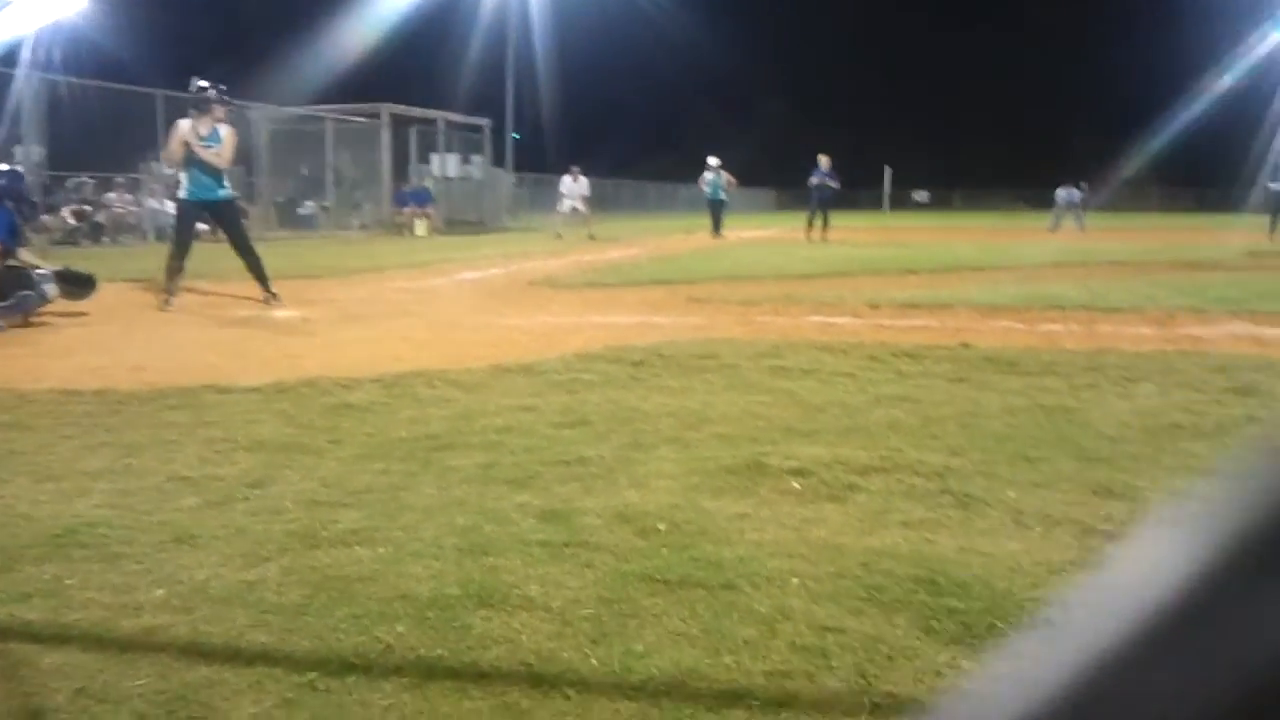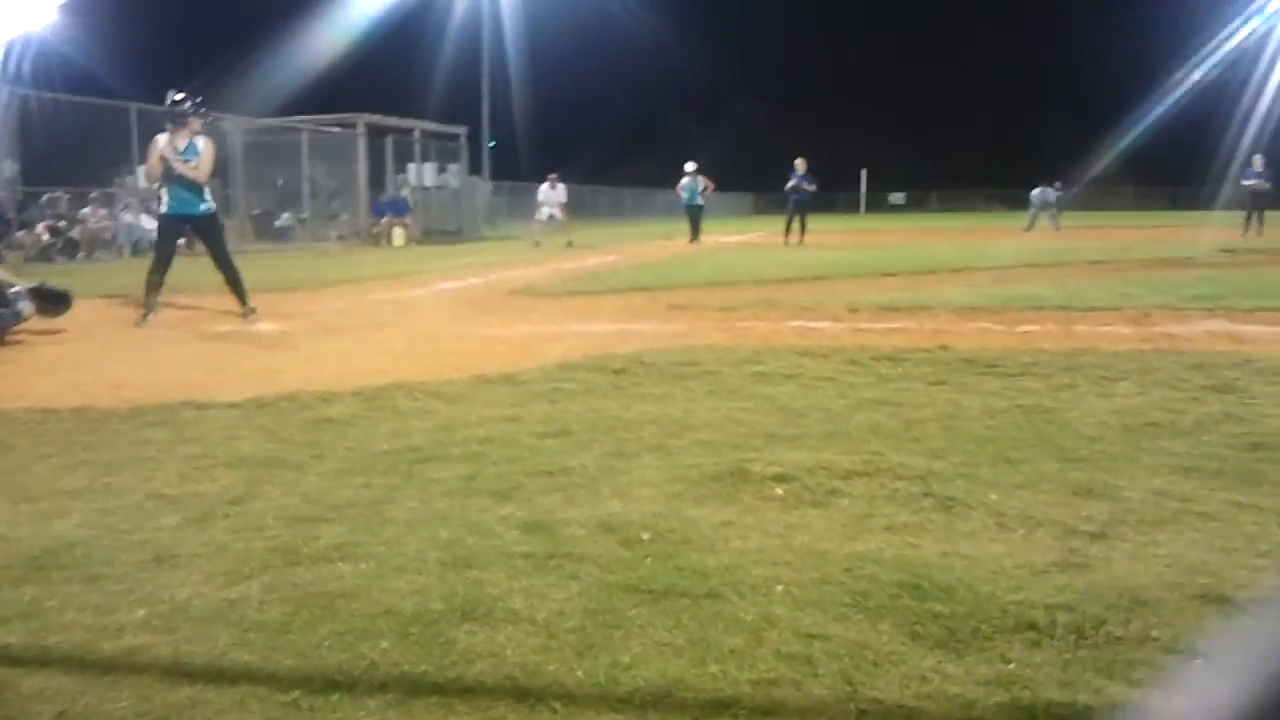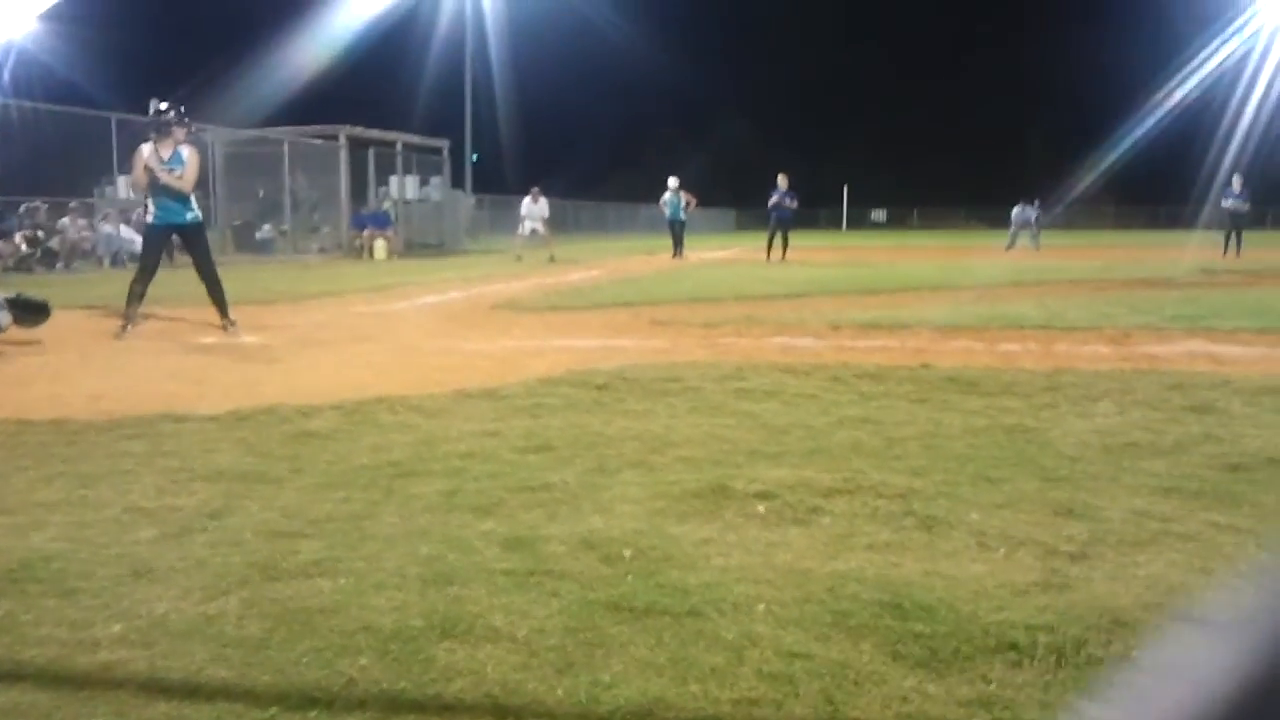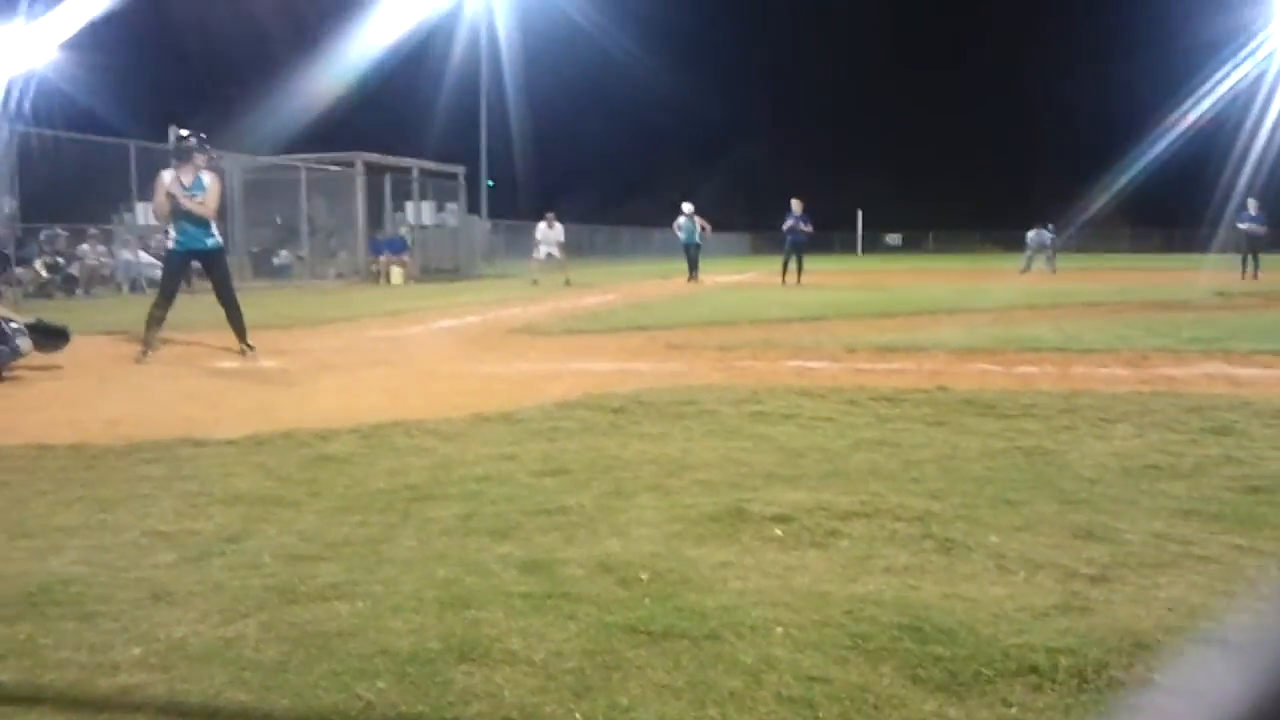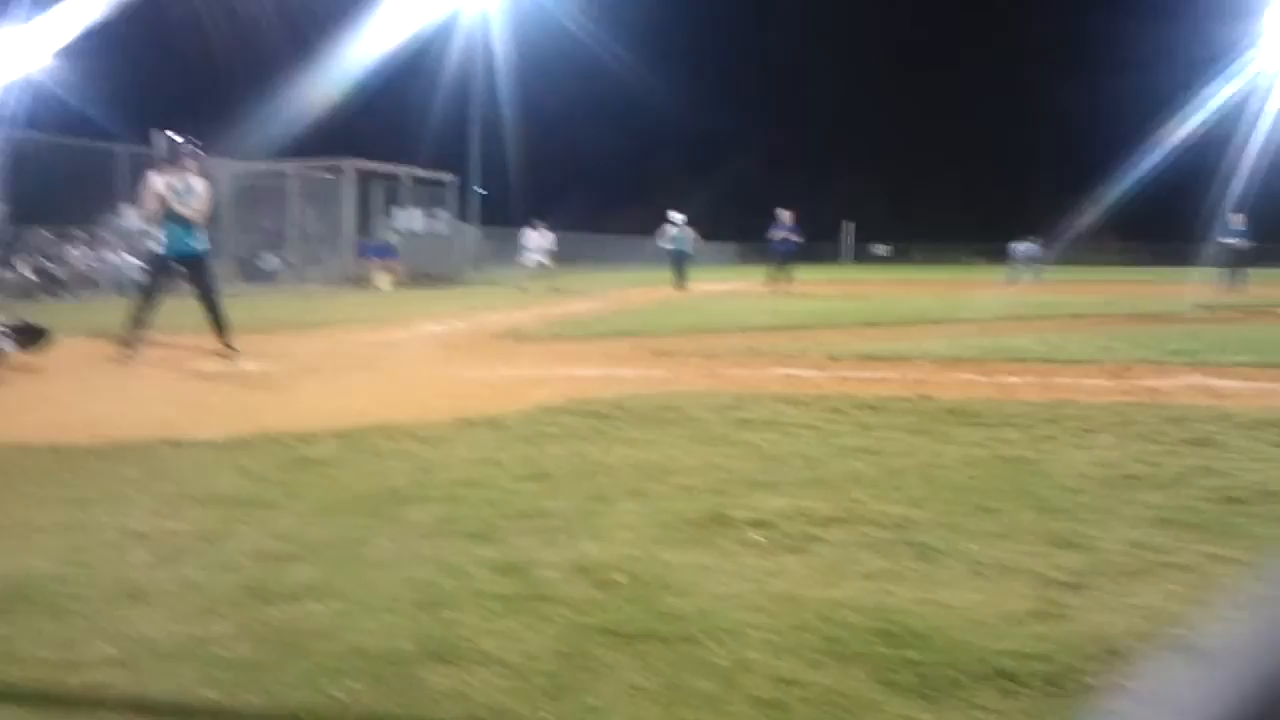
dt=0.1s
person 1, frame 1
left shoulder: (227, 131)
right shoulder: (182, 127)
left elbow: (223, 163)
right elbow: (171, 161)
left wrist: (196, 147)
right wrist: (185, 143)
left hip: (221, 197)
right hip: (190, 197)
left knee: (242, 244)
right knee: (180, 245)
left ankle: (267, 290)
right ankle: (169, 293)
person 1, frame 2
left shoulder: (205, 144)
right shoulder: (160, 142)
left elbow: (202, 176)
right elbow: (151, 177)
left wrist: (173, 162)
right wrist: (163, 158)
left hip: (202, 211)
right hip: (172, 212)
left knee: (223, 258)
right knee: (161, 261)
left ankle: (245, 304)
right ankle: (148, 309)
person 1, frame 3
left shoulder: (189, 152)
right shoulder: (144, 151)
left elbow: (187, 186)
right elbow: (138, 187)
left wrist: (159, 172)
right wrist: (149, 169)
left hip: (189, 220)
right hip: (158, 221)
left knee: (207, 269)
right knee: (145, 270)
left ankle: (225, 317)
right ankle: (128, 319)
person 1, frame 4
left shoulder: (210, 179)
right shoulder: (166, 177)
left elbow: (209, 212)
right elbow: (160, 214)
left wrist: (181, 198)
right wrist: (170, 195)
left hip: (210, 246)
right hip: (178, 246)
left knee: (227, 295)
right knee: (165, 295)
left ankle: (244, 341)
right ankle: (147, 344)
person 1, frame 5
left shoulder: (200, 184)
right shoulder: (154, 180)
left elbow: (199, 216)
right elbow: (149, 213)
left wrist: (172, 201)
right wrist: (161, 197)
left hip: (194, 249)
right hip: (165, 249)
left knee: (210, 296)
right knee: (149, 295)
left ankle: (226, 343)
right ankle: (130, 343)
